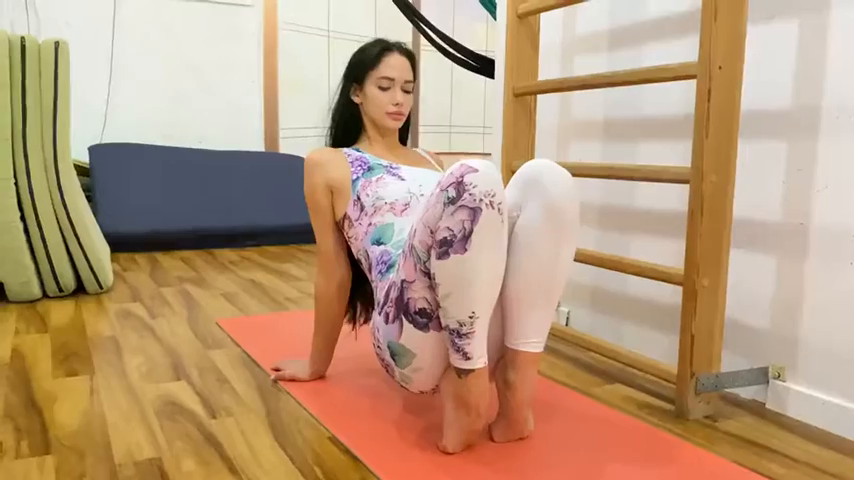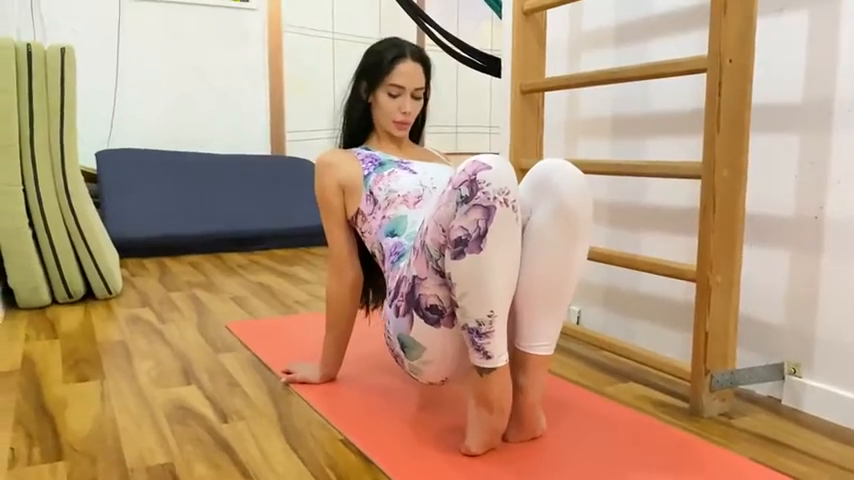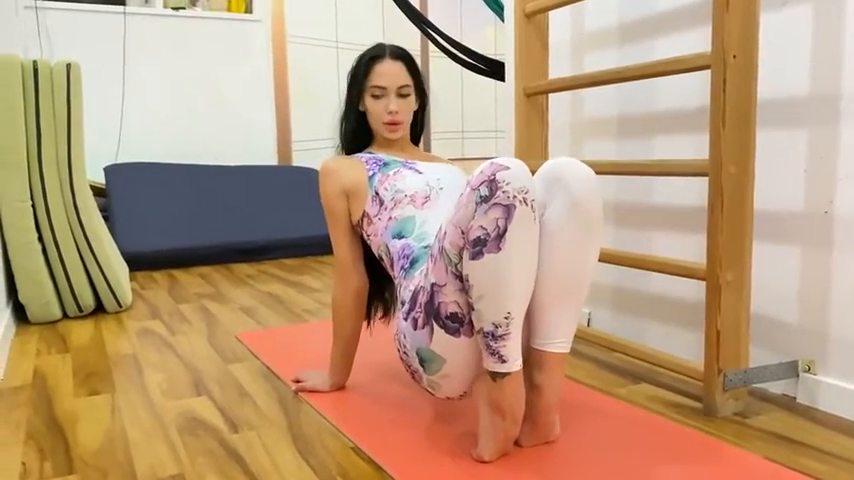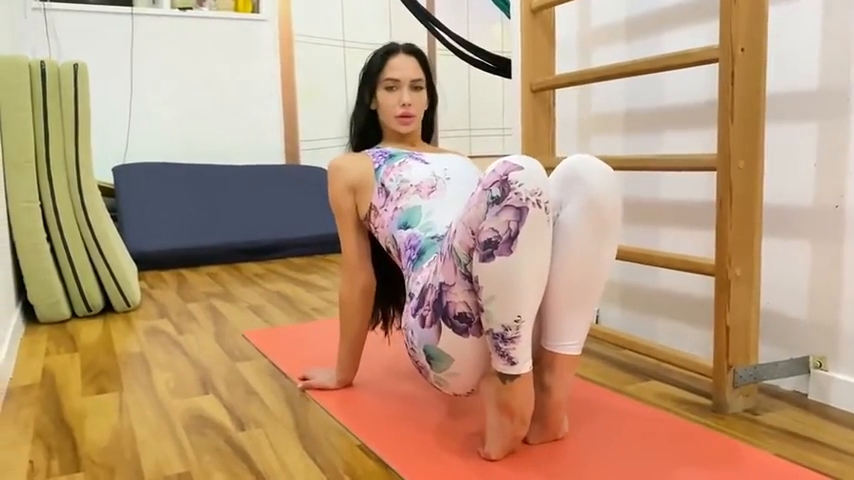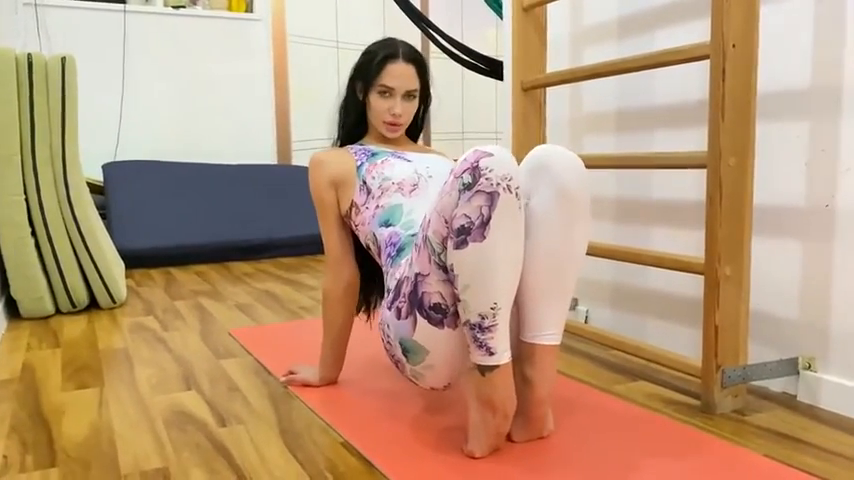
dt=1s
person 1, frame 1
left shoulder: (428, 161)
right shoulder: (327, 165)
right elbow: (334, 273)
left hip: (473, 321)
right hip: (416, 340)
left knee: (544, 177)
right knee: (473, 177)
left ankle: (516, 384)
right ankle: (465, 382)
person 1, frame 2
left shoulder: (437, 160)
right shoulder: (338, 166)
right elbow: (345, 272)
left hip: (485, 303)
right hip: (425, 328)
left knee: (557, 177)
right knee: (486, 172)
left ankle: (525, 387)
right ankle: (488, 380)
person 1, frame 3
left shoulder: (444, 165)
right shoulder: (342, 173)
right elbow: (351, 280)
left hip: (503, 316)
right hip: (439, 333)
left knee: (567, 175)
right knee: (503, 175)
left ankle: (541, 388)
right ankle: (500, 389)
person 1, frame 4
left shoulder: (457, 160)
right shoulder: (351, 170)
right elbow: (359, 277)
left hip: (516, 314)
right hip: (447, 328)
left knee: (586, 174)
right knee: (517, 175)
left ankle: (550, 389)
right ankle: (508, 389)
person 1, frame 5
left shoulder: (439, 159)
right shoulder: (333, 165)
right elbow: (342, 273)
left hip: (492, 310)
right hip: (424, 328)
left knee: (553, 163)
right knee: (488, 164)
left ankle: (533, 383)
right ankle: (490, 385)
